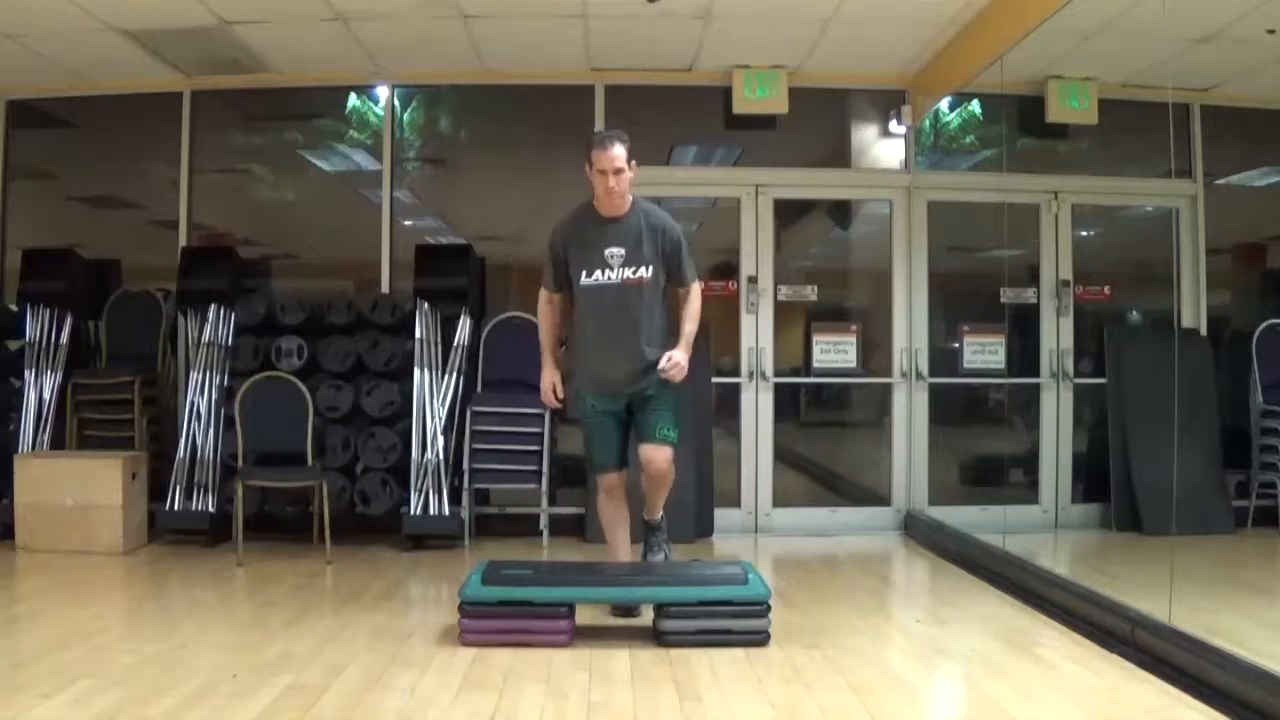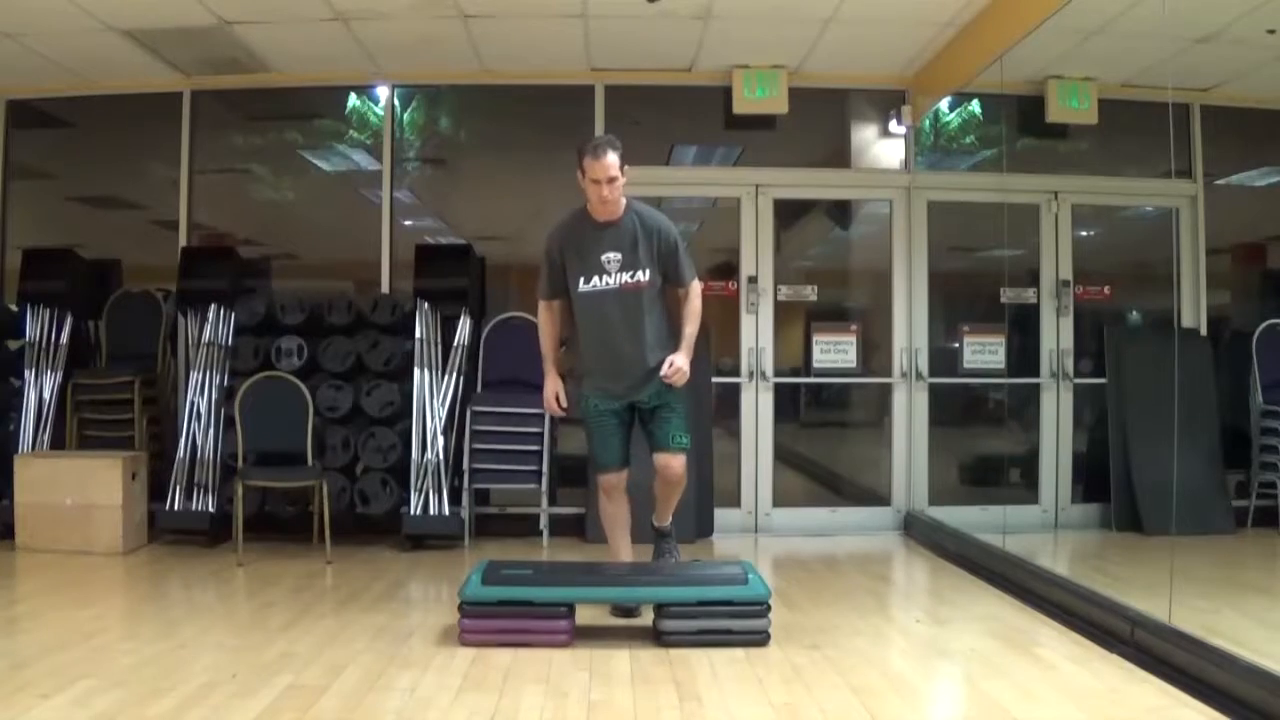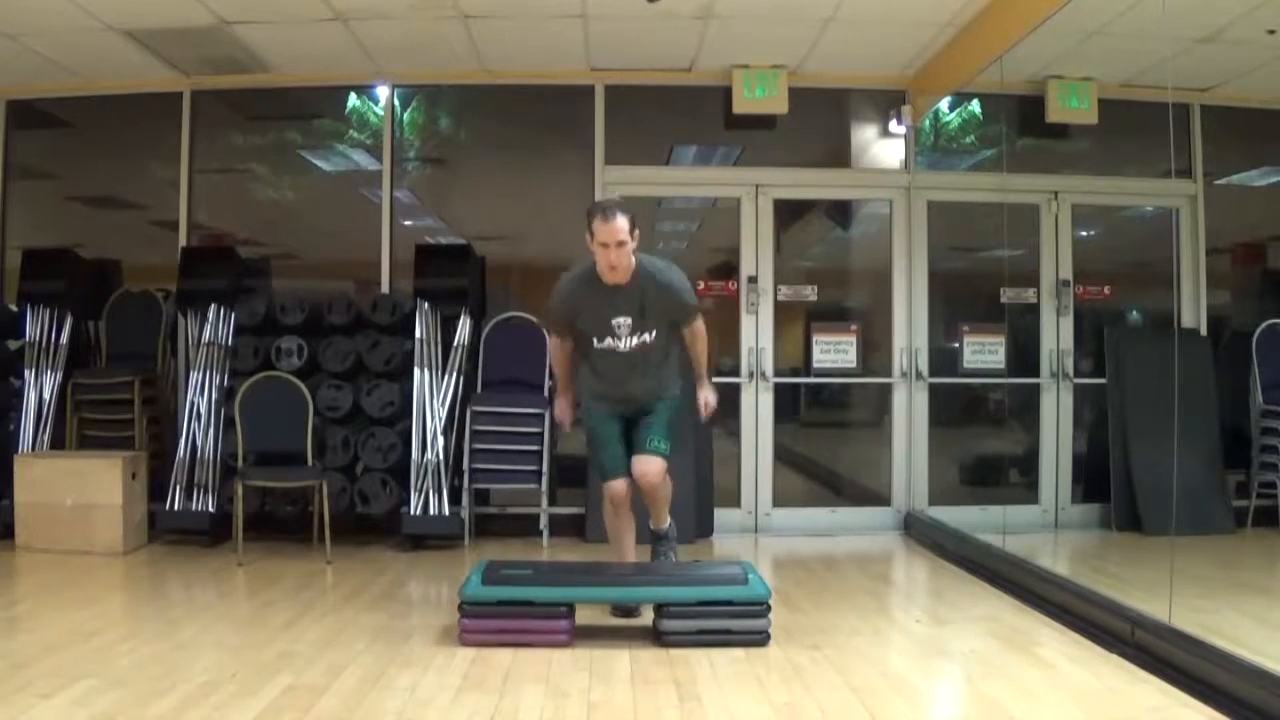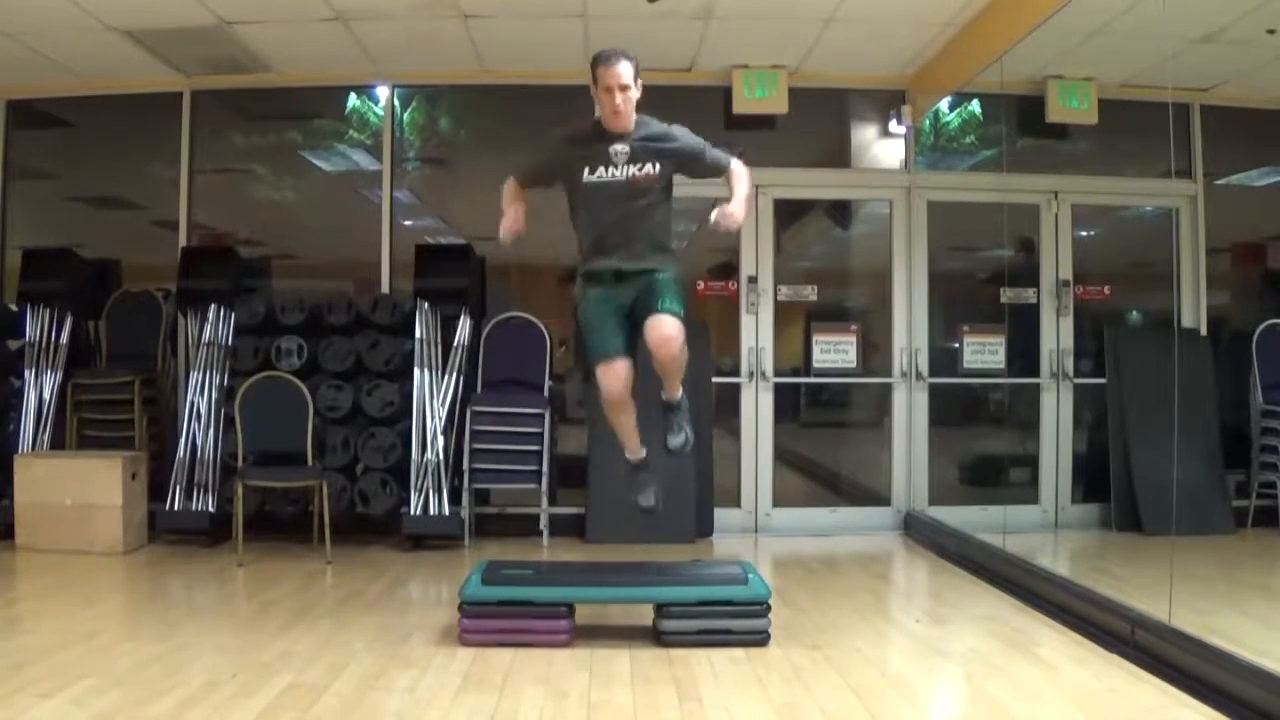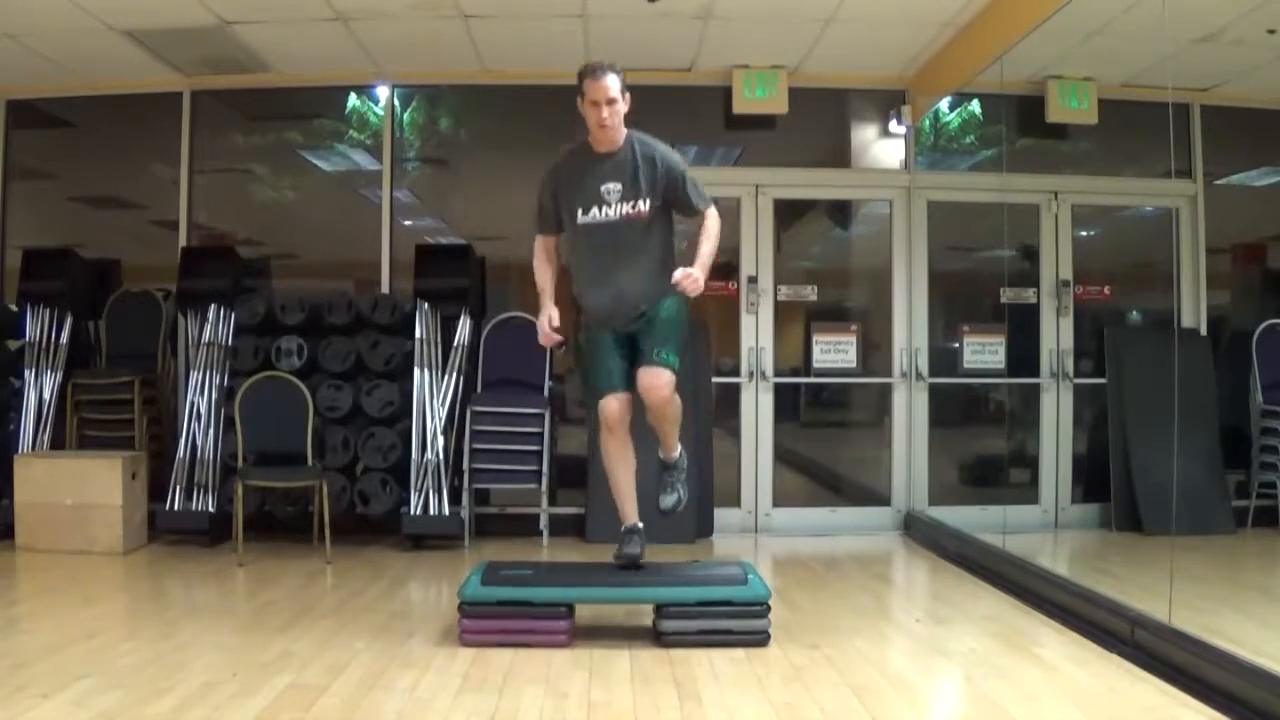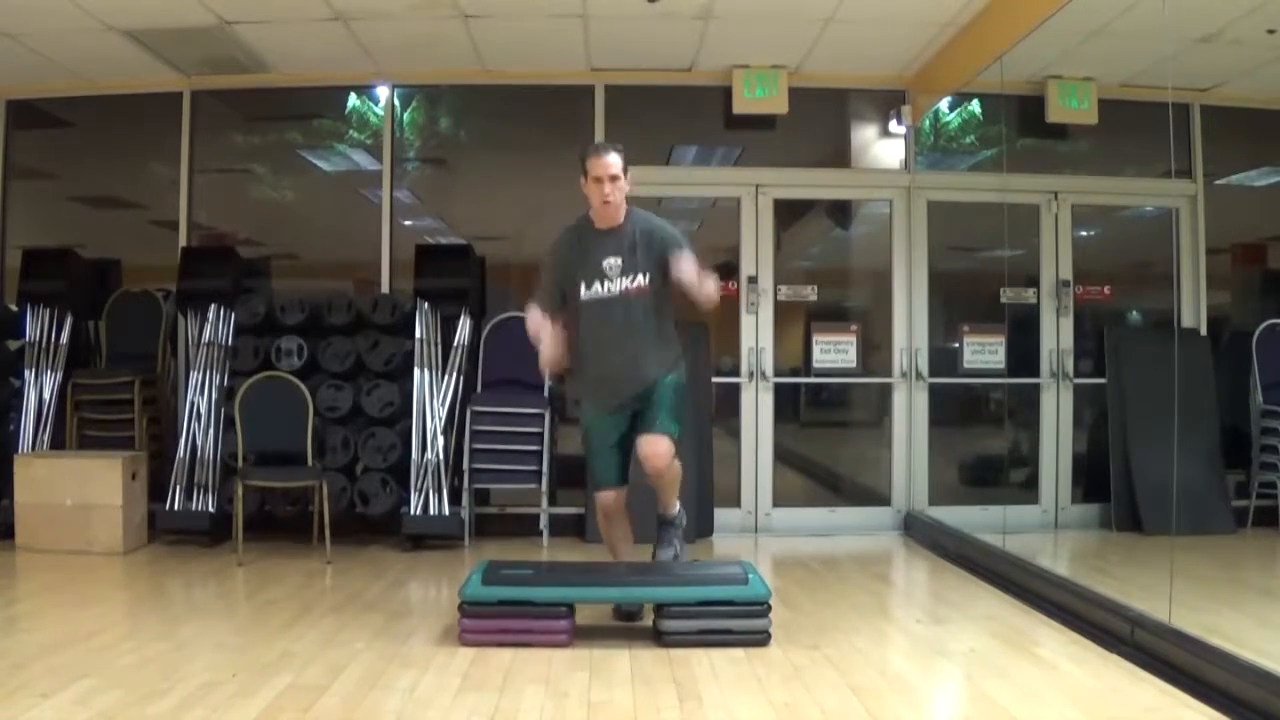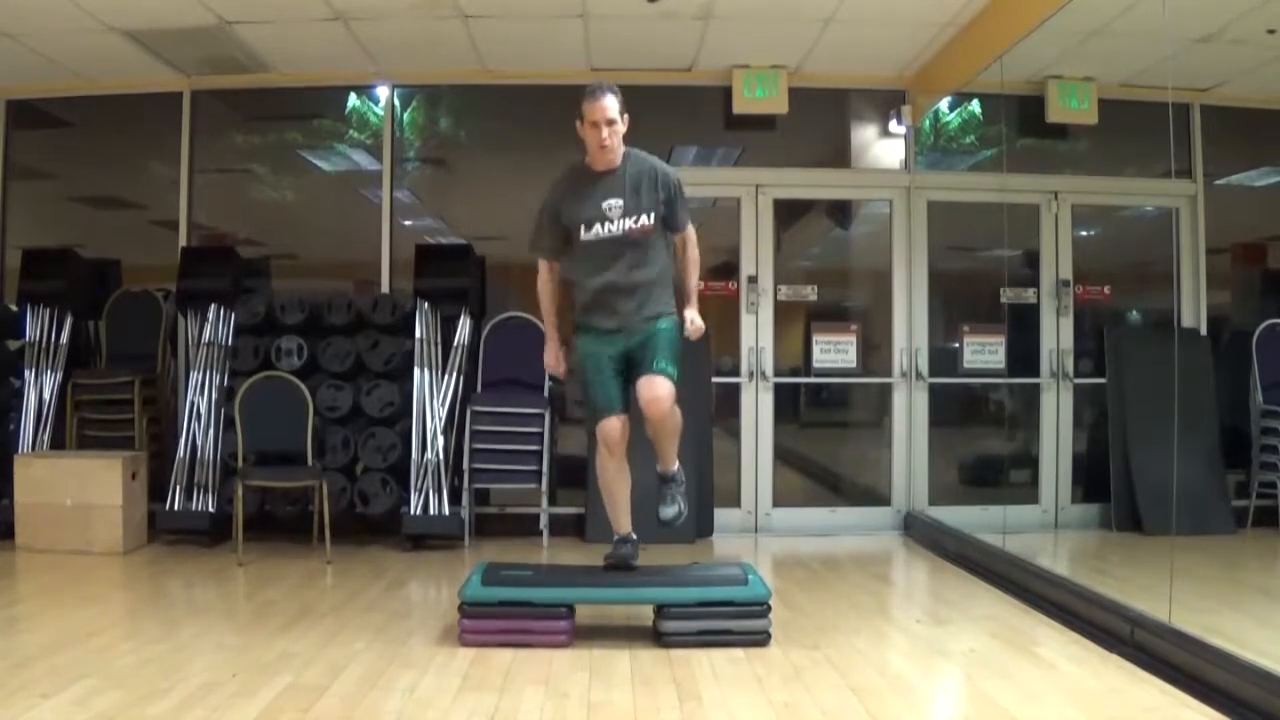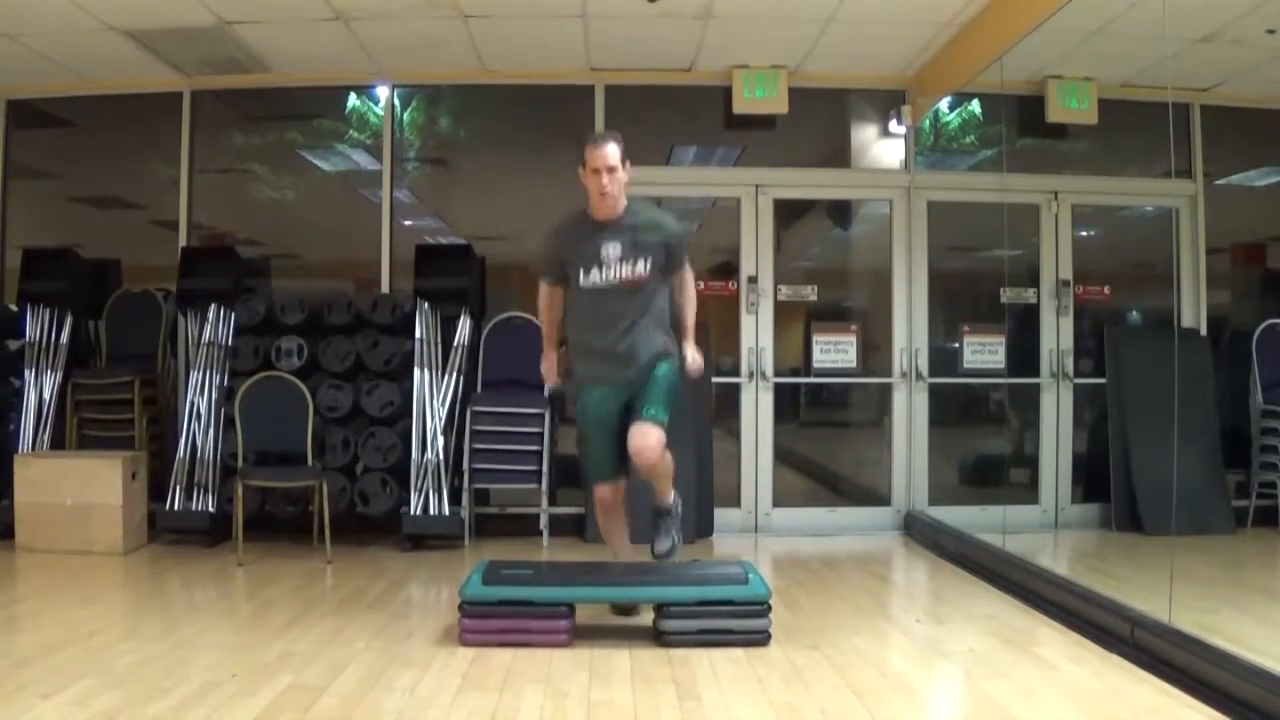
dt=0.5s
person 1, frame 1
left shoulder: (661, 226)
right shoulder: (568, 232)
left elbow: (690, 290)
right elbow: (551, 298)
left wrist: (683, 346)
right wrist: (549, 363)
left hip: (652, 372)
right hip: (594, 380)
left knee: (656, 459)
right knee: (610, 481)
left ankle: (655, 521)
person 1, frame 2
left shoulder: (657, 227)
right shoulder: (563, 237)
left elbow: (690, 290)
right elbow: (549, 307)
left wrist: (684, 350)
right wrist: (551, 373)
left hip: (657, 375)
right hip: (599, 383)
left knee: (673, 467)
right knee: (611, 482)
left ankle: (663, 528)
person 1, frame 3
left shoulder: (666, 281)
right shoulder: (571, 290)
left elbow: (693, 324)
right elbow: (560, 341)
left wrist: (703, 382)
right wrist: (563, 392)
left hip: (657, 395)
right hip: (602, 403)
left knee: (649, 472)
right knee: (616, 492)
left ankle: (662, 530)
person 1, frame 4
left shoulder: (670, 139)
right shoulder: (570, 145)
left elbow: (734, 169)
right elbow: (517, 184)
left wrist: (737, 202)
right wrist: (512, 213)
left hip: (655, 269)
right hip: (600, 280)
left knee: (666, 340)
right knee: (613, 387)
left ankle: (673, 400)
right ankle: (636, 460)
person 1, frame 5
left shoulder: (659, 159)
right shoulder: (562, 173)
left elbow: (708, 216)
right elbow: (545, 243)
left wrist: (700, 268)
right wrist: (547, 303)
left hip: (658, 303)
right hip: (598, 317)
left knee: (656, 389)
right knee: (612, 414)
left ankle: (672, 458)
right ankle: (630, 525)
person 1, frame 6
left shoulder: (657, 235)
right shoulder: (567, 246)
left elbow: (707, 294)
right elbow: (539, 309)
left wrist: (696, 280)
right wrist: (545, 339)
left hip: (657, 377)
right hip: (599, 389)
left knee: (657, 456)
right knee: (608, 502)
left ankle: (669, 513)
person 1, frame 7
left shoulder: (658, 175)
right shoulder: (564, 192)
left elbow: (684, 239)
right elbow: (547, 268)
left wrist: (693, 305)
right wrist: (552, 340)
left hip: (655, 315)
right hip: (596, 327)
left knee: (658, 400)
right knee: (611, 435)
left ankle: (669, 470)
right ankle: (624, 537)
person 1, frame 8
left shoulder: (660, 227)
right shoulder: (564, 237)
left elbow: (682, 278)
right elbow: (550, 292)
left wrist: (689, 343)
right wrist: (549, 352)
left hip: (654, 363)
right hip: (596, 378)
left knee: (645, 449)
right knee: (605, 493)
left ankle: (667, 502)
